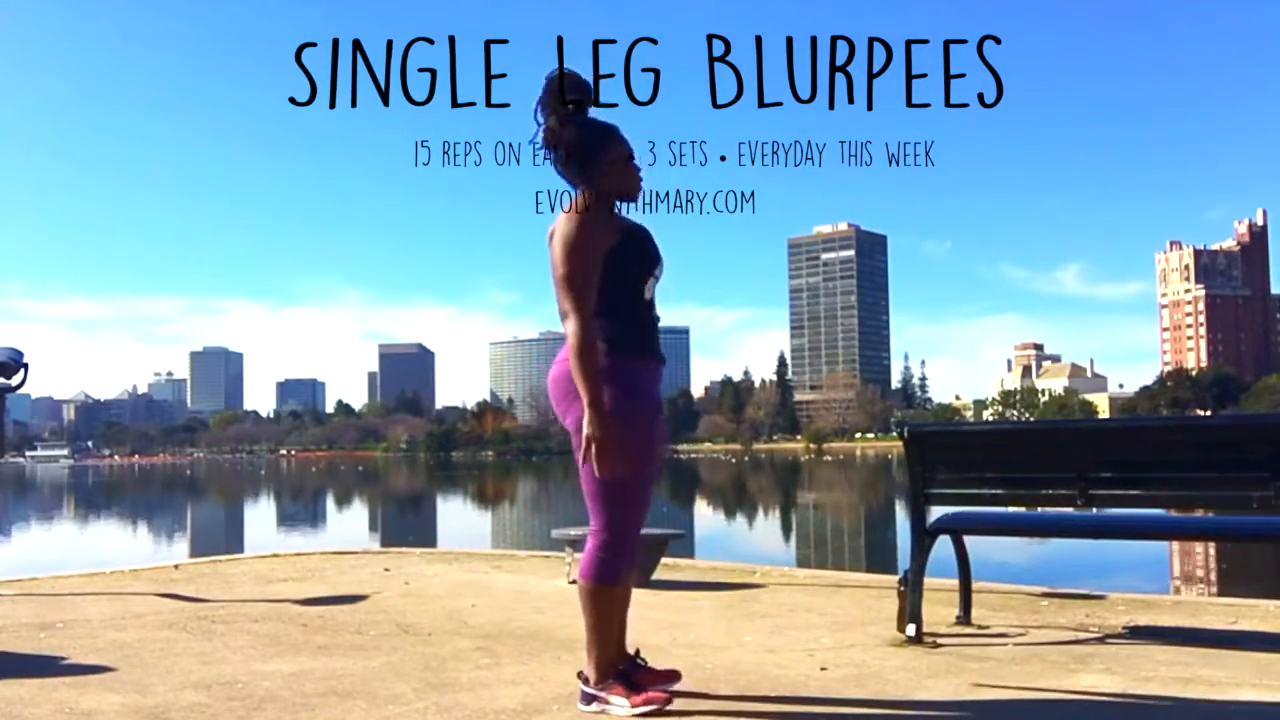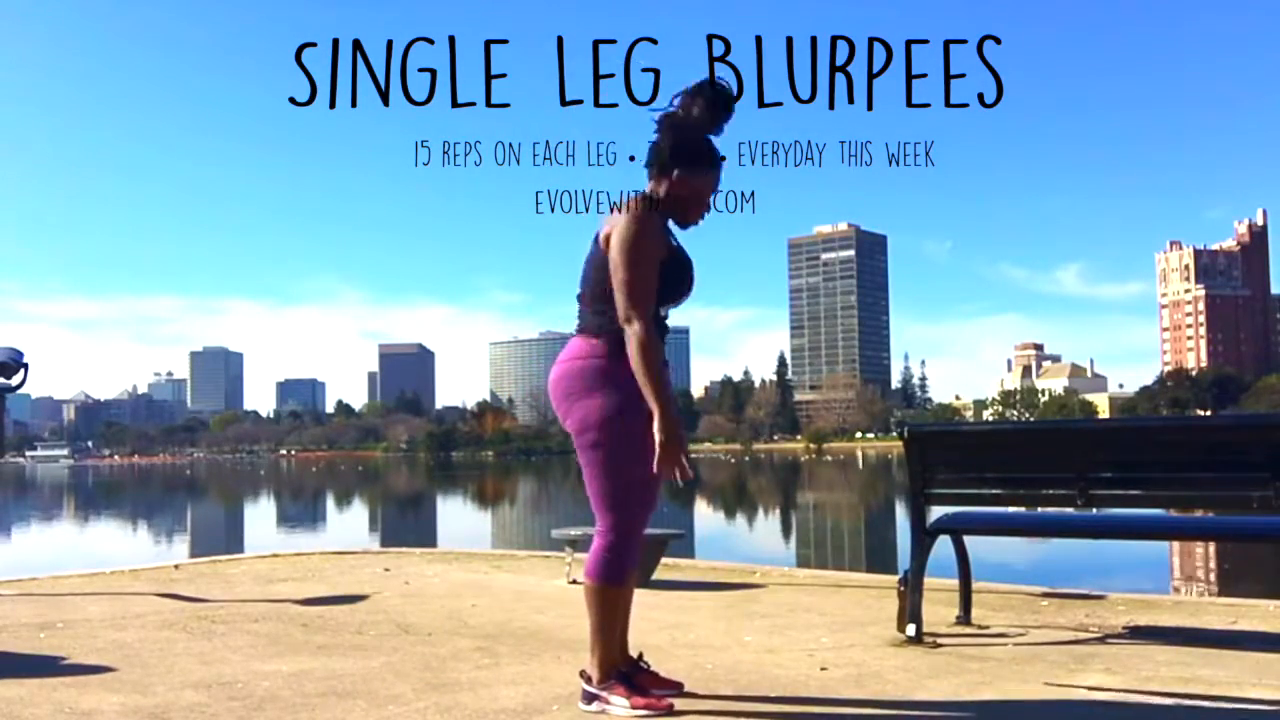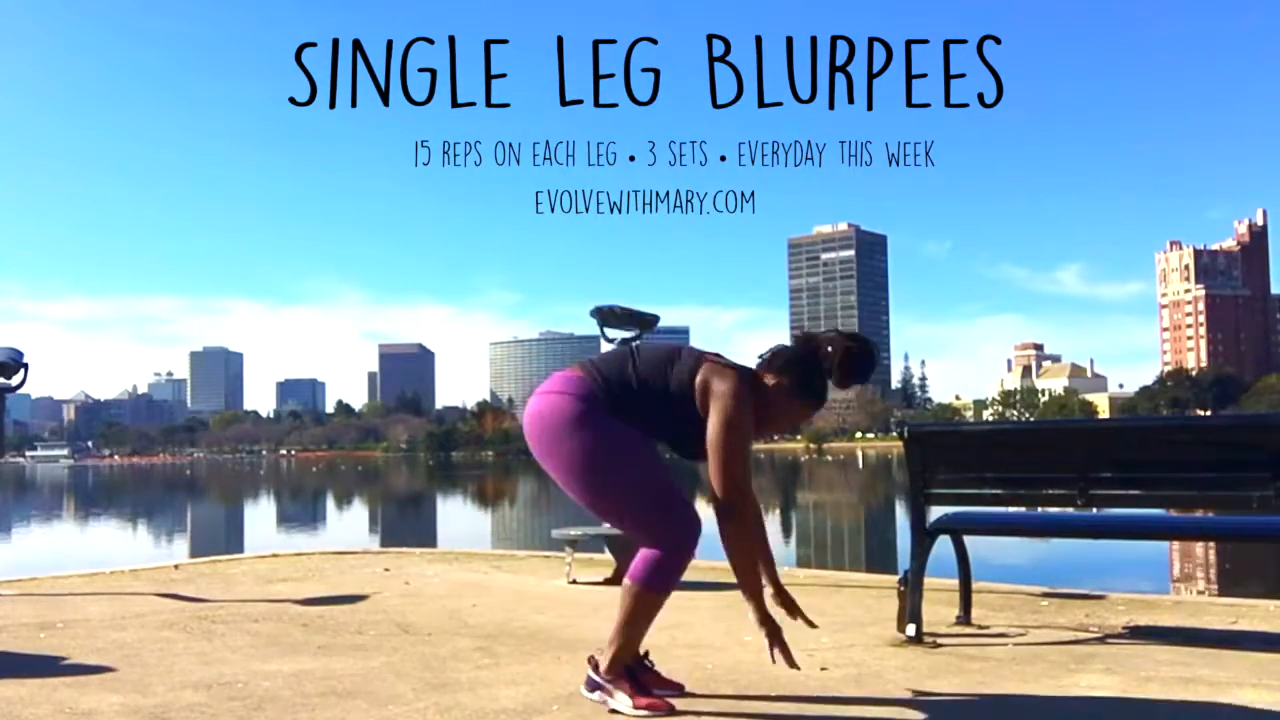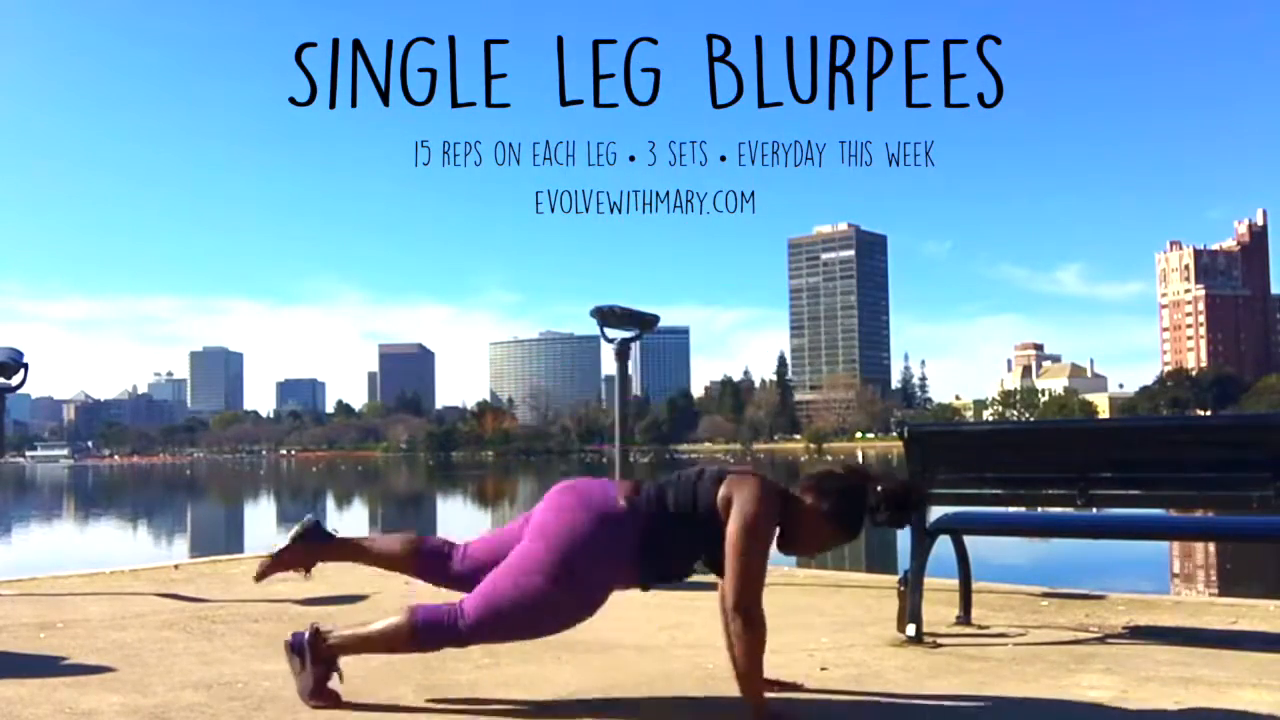
dt=0.4s
person 1, frame 1
left shoulder: (608, 224)
right shoulder: (580, 223)
right elbow: (579, 323)
right wrist: (597, 409)
left hip: (630, 382)
right hip: (605, 382)
left knee: (625, 529)
right knee: (613, 529)
left ankle: (617, 660)
person 1, frame 2
left shoulder: (647, 225)
right shoulder: (638, 221)
right elbow: (634, 325)
left wrist: (660, 410)
right wrist: (664, 416)
left hip: (610, 379)
right hip: (599, 376)
left knee: (626, 526)
right knee: (620, 527)
left ankle: (617, 663)
person 1, frame 3
left shoulder: (737, 392)
right shoulder: (735, 394)
left elbow: (740, 506)
right elbow: (731, 510)
left wrist: (772, 585)
right wrist: (760, 612)
left hip: (589, 417)
right hip: (569, 414)
left knee: (672, 533)
right knee: (676, 534)
left ankle: (624, 659)
right ankle: (610, 670)
person 1, frame 4
left shoulder: (761, 505)
right shoulder: (759, 500)
left elbow: (736, 604)
right elbow: (739, 609)
left hip: (586, 514)
right hip: (585, 537)
left knee: (457, 566)
right knee: (466, 620)
left ankle: (321, 543)
right ankle: (321, 645)
